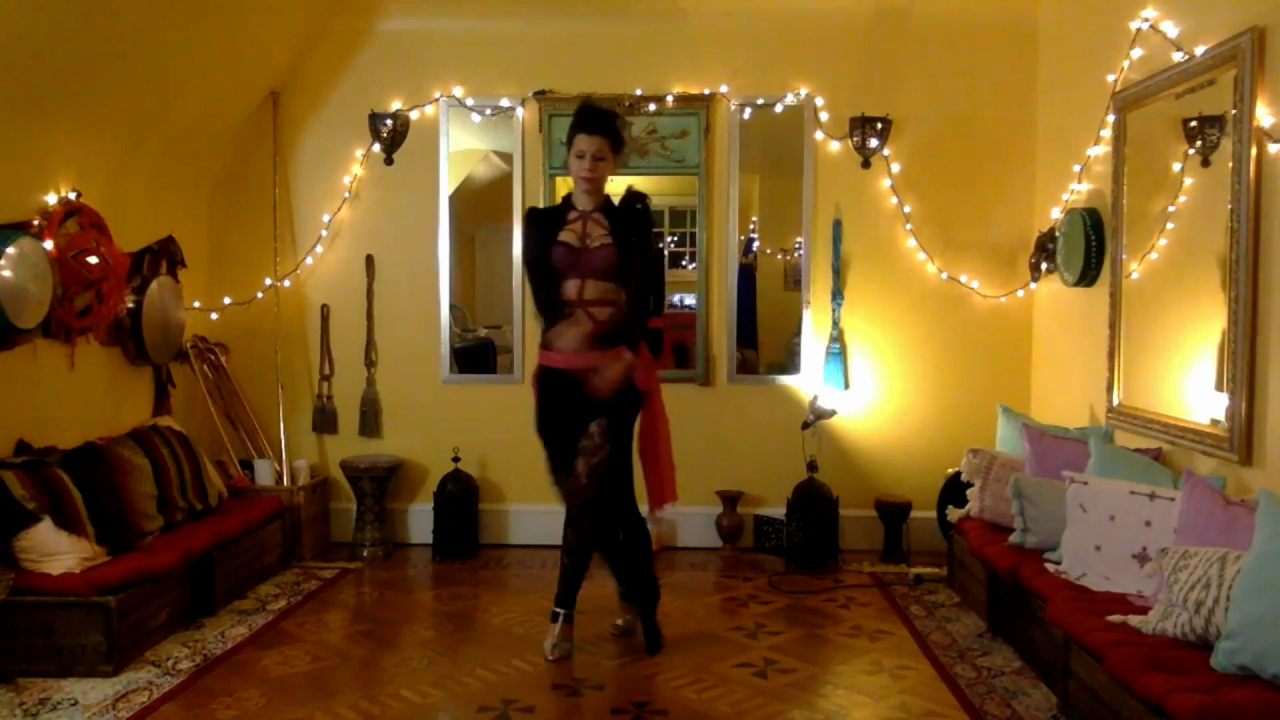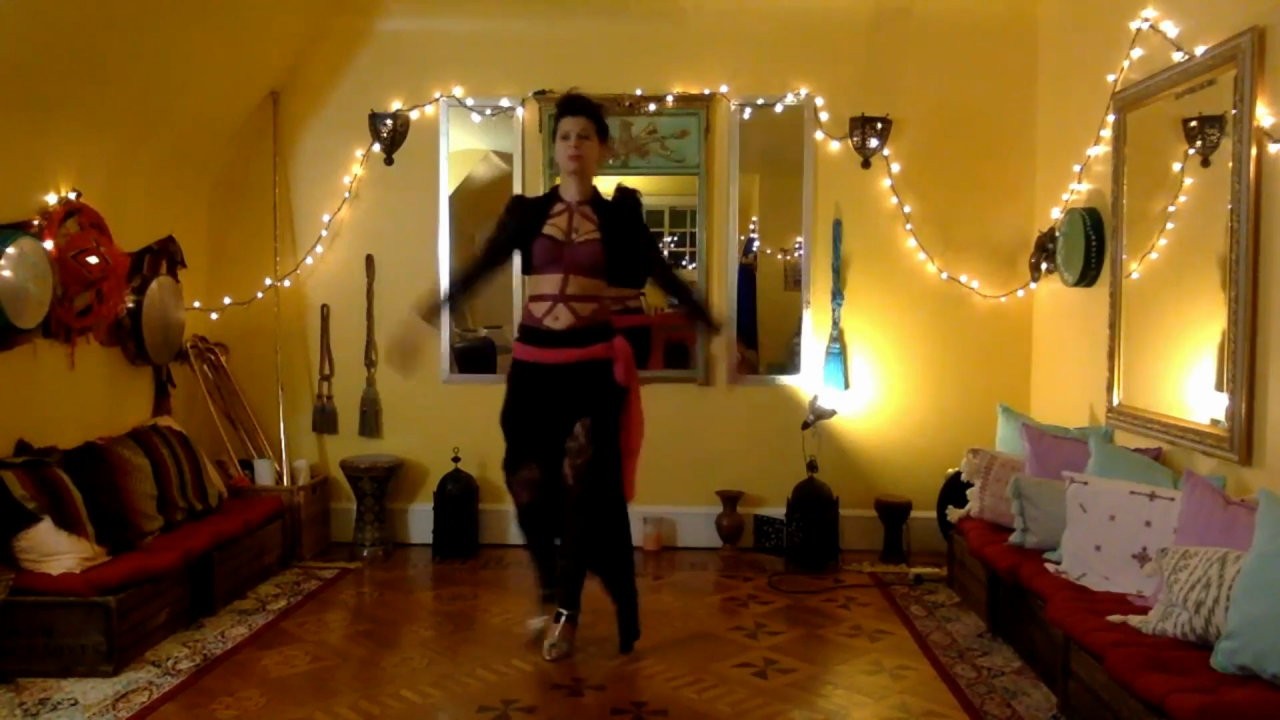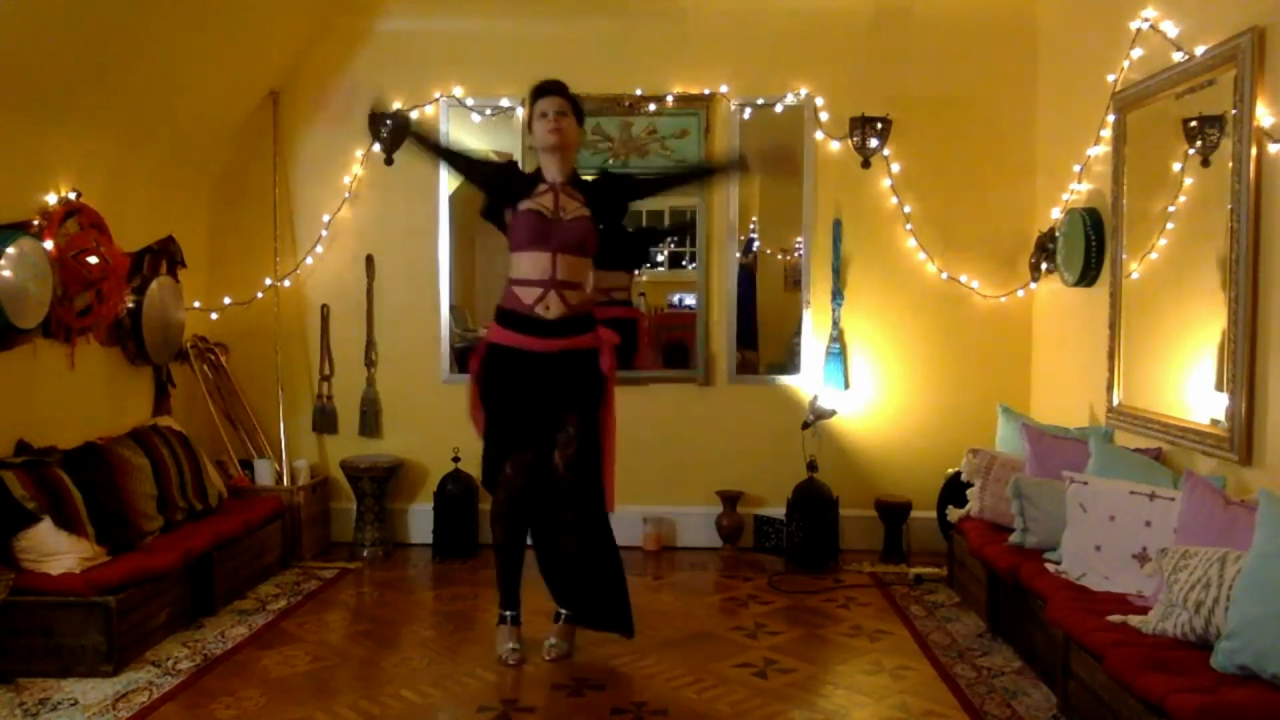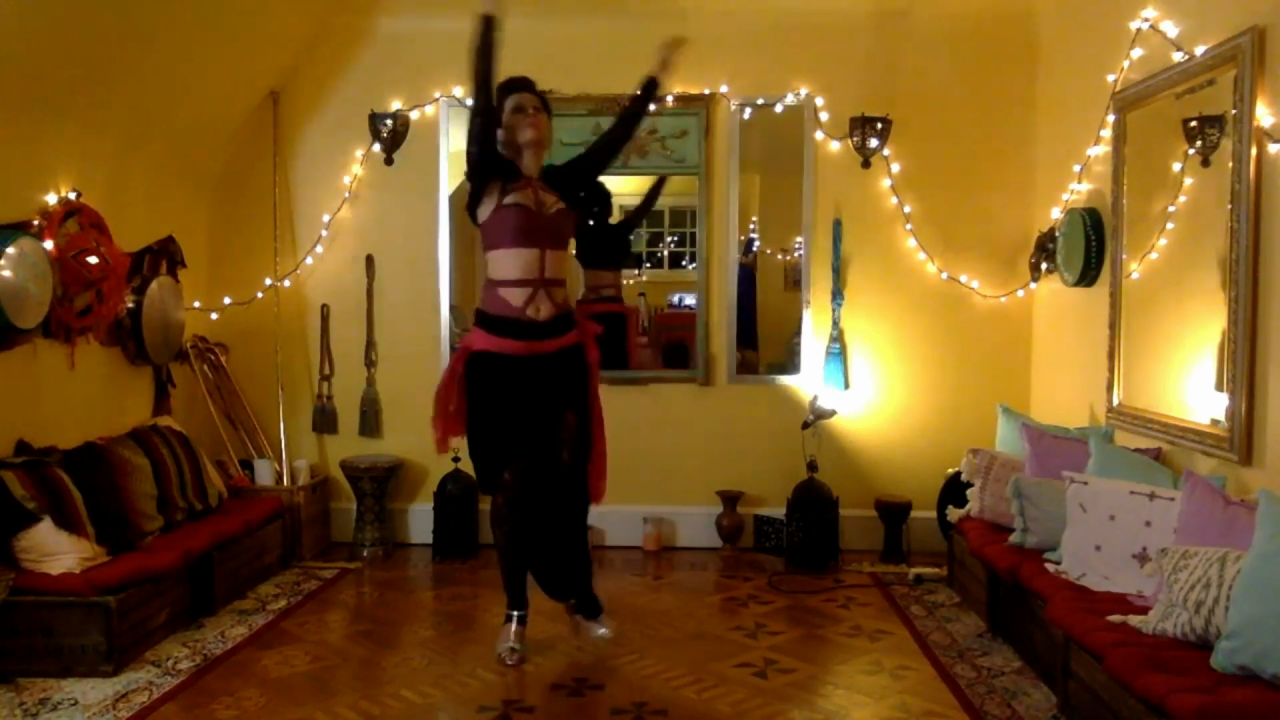
dt=0.2s
person 1, frame 1
left shoulder: (633, 221)
right shoulder: (542, 221)
left elbow: (649, 300)
right elbow: (543, 292)
left wrist: (622, 359)
right wrist: (563, 331)
left hip: (615, 368)
right hip: (560, 371)
left knee: (588, 489)
right knee: (601, 492)
left ankle: (563, 613)
right ankle: (635, 593)
person 1, frame 2
left shoulder: (619, 214)
right shoulder: (525, 212)
left elbow: (662, 274)
right elbow: (480, 268)
left wrist: (716, 329)
right wrist: (428, 316)
left hip: (592, 365)
right hip: (533, 362)
left knee: (579, 487)
right knee: (529, 488)
left ankle: (568, 613)
right ankle: (553, 586)
person 1, frame 3
left shoulder: (598, 193)
right shoulder: (508, 185)
left elbow: (669, 180)
right elbow: (452, 158)
left wrist: (740, 162)
right wrist: (393, 121)
left hip: (574, 351)
right hip: (512, 348)
left knee: (569, 482)
right knee: (510, 482)
left ankle: (569, 613)
right ankle: (508, 618)
person 1, frame 4
left shoulder: (563, 183)
right shoulder: (489, 177)
left elbow: (617, 134)
right elbow: (477, 91)
left wrist: (652, 79)
left hip: (558, 349)
right hip: (498, 352)
left knee: (565, 477)
right knee: (509, 483)
left ankle: (578, 601)
right ankle: (515, 615)
